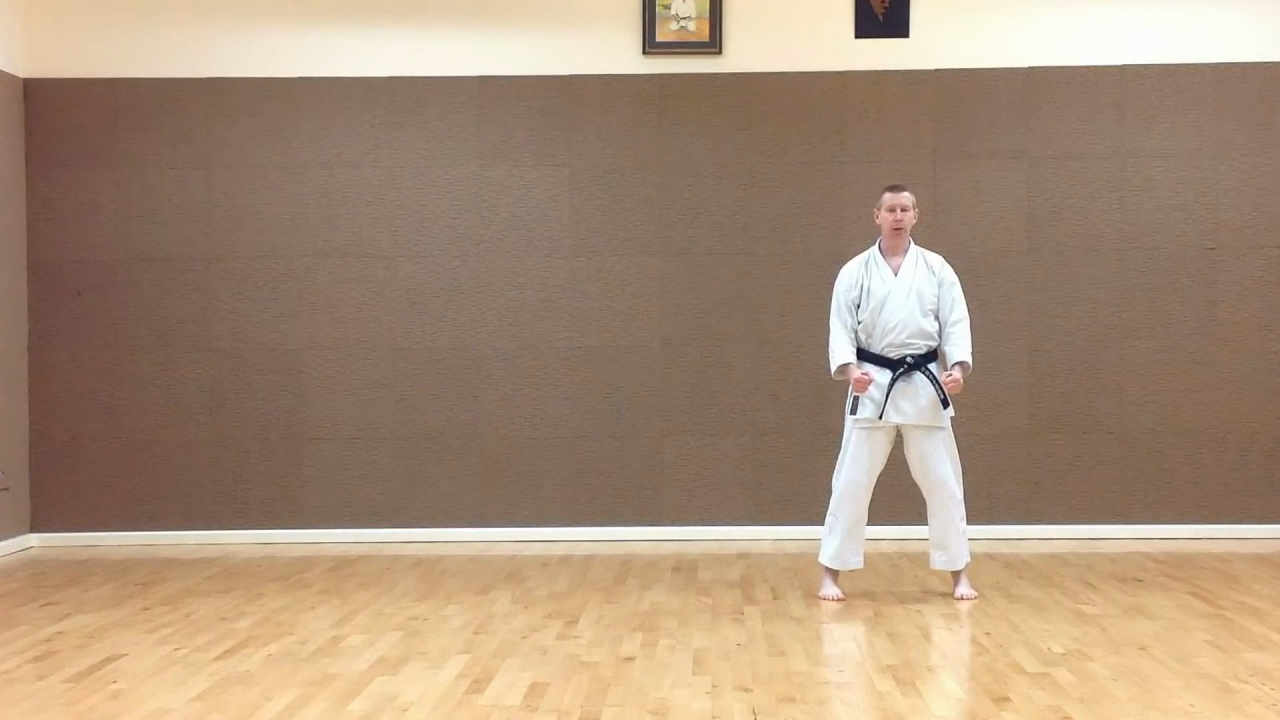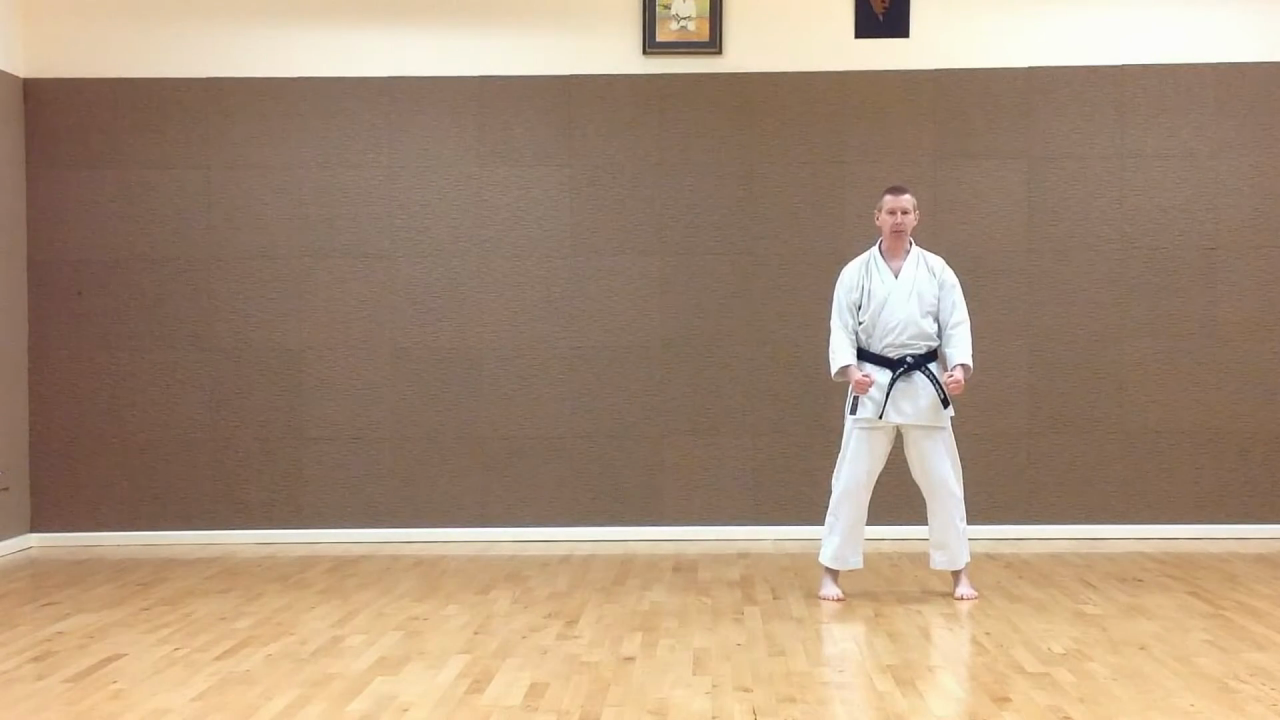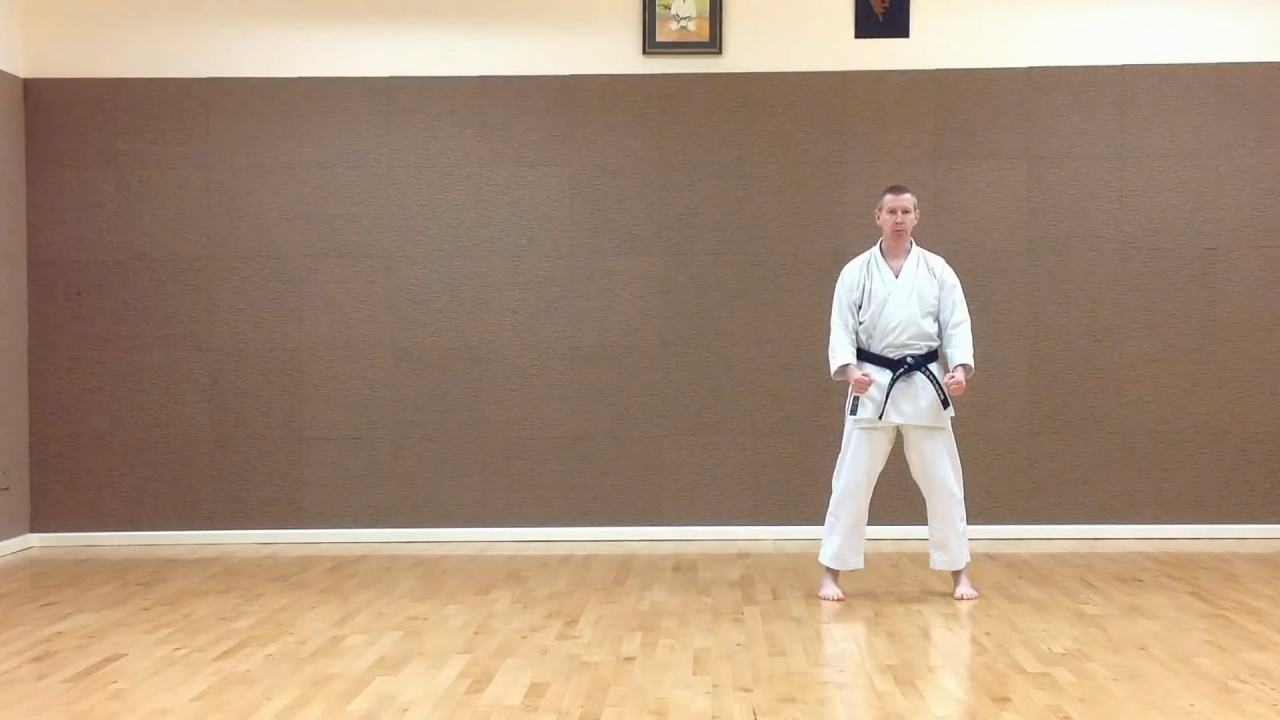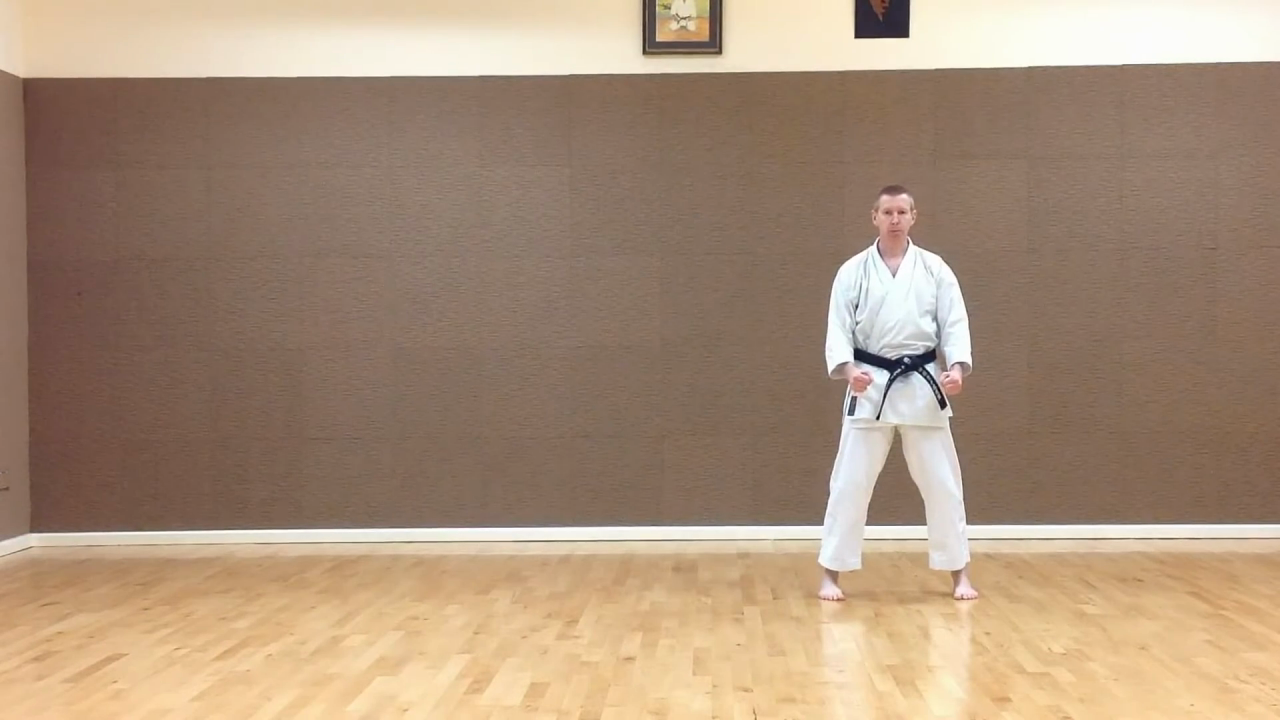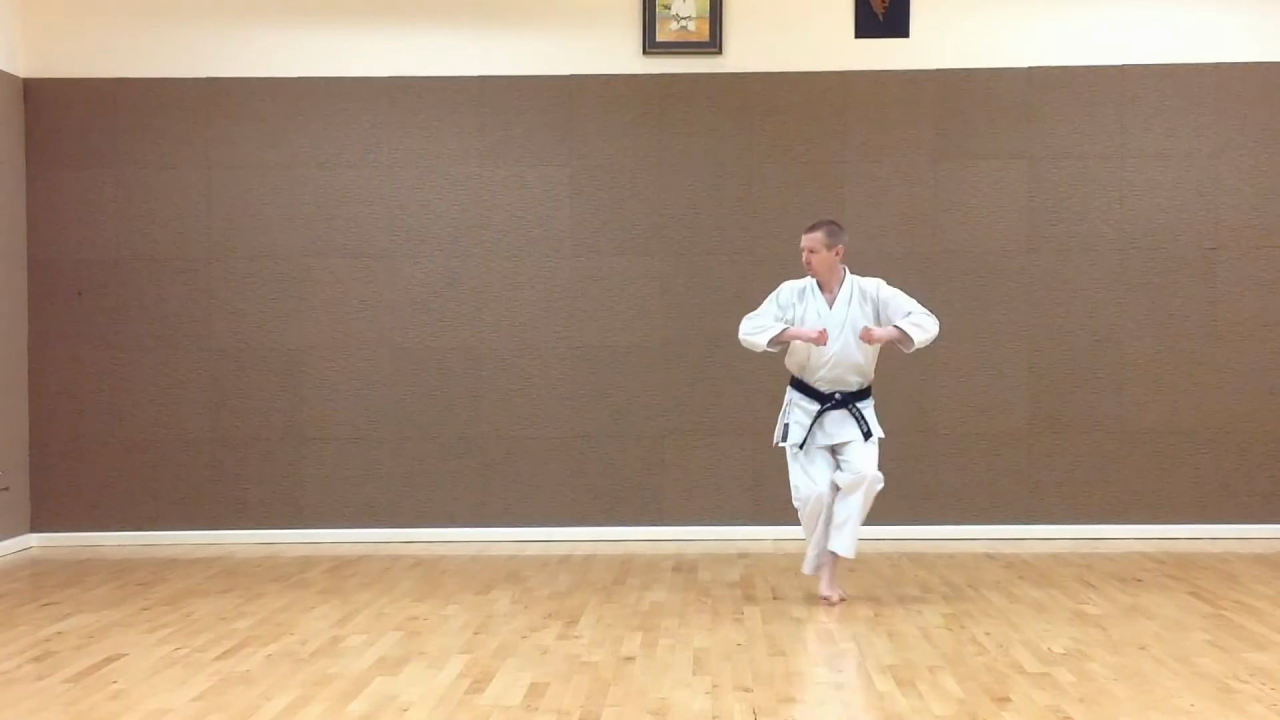
dt=1s
person 1, frame 1
left shoulder: (937, 268)
right shoulder: (855, 270)
left elbow: (956, 323)
right elbow: (841, 328)
left wrist: (958, 368)
right wrist: (849, 370)
left hip: (924, 385)
right hip: (873, 385)
left knee: (944, 483)
right knee: (851, 482)
left ankle: (959, 573)
right ankle: (831, 573)
person 1, frame 2
left shoulder: (936, 269)
right shoulder: (855, 271)
left elbow: (956, 325)
right elbow: (841, 330)
left wrist: (959, 368)
right wrist: (850, 371)
left hip: (923, 385)
right hip: (873, 386)
left knee: (944, 482)
right knee: (851, 482)
left ankle: (959, 573)
right ankle: (831, 573)
person 1, frame 3
left shoulder: (937, 269)
right shoulder: (856, 271)
left elbow: (956, 324)
right elbow: (841, 329)
left wrist: (960, 368)
right wrist: (850, 370)
left hip: (924, 385)
right hip: (873, 386)
left knee: (944, 483)
right knee: (851, 482)
left ankle: (959, 573)
right ankle: (831, 573)
person 1, frame 4
left shoulder: (934, 268)
right shoulder: (853, 270)
left elbow: (954, 324)
right elbow: (838, 328)
left wrist: (956, 367)
right wrist: (848, 369)
left hip: (922, 384)
right hip: (871, 385)
left knee: (942, 482)
right knee: (850, 481)
left ankle: (959, 573)
right ankle: (831, 573)
person 1, frame 5
left shoulder: (873, 292)
right shoulder: (792, 293)
left elbow: (926, 322)
right elbow: (749, 329)
left wrist: (887, 333)
right wrist: (795, 333)
left hip: (854, 411)
right hip: (805, 411)
left knee: (862, 476)
right knee: (814, 493)
left ankle: (828, 564)
right ankle: (824, 572)
